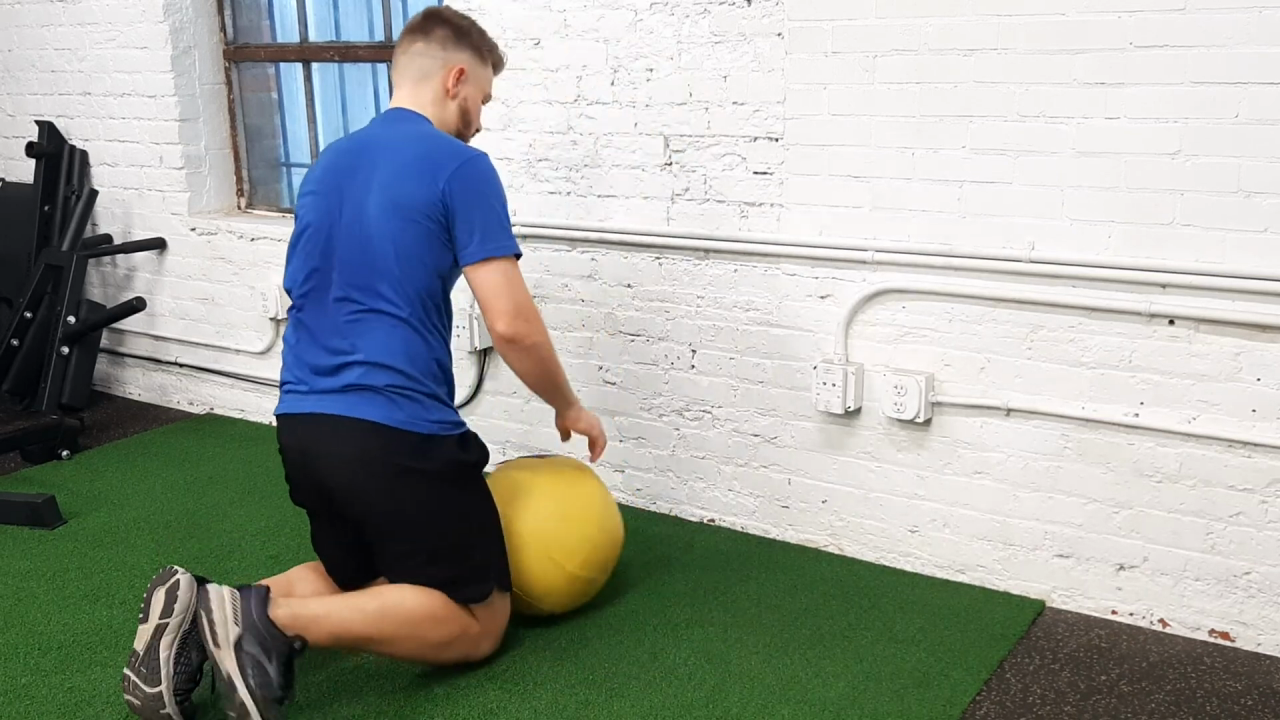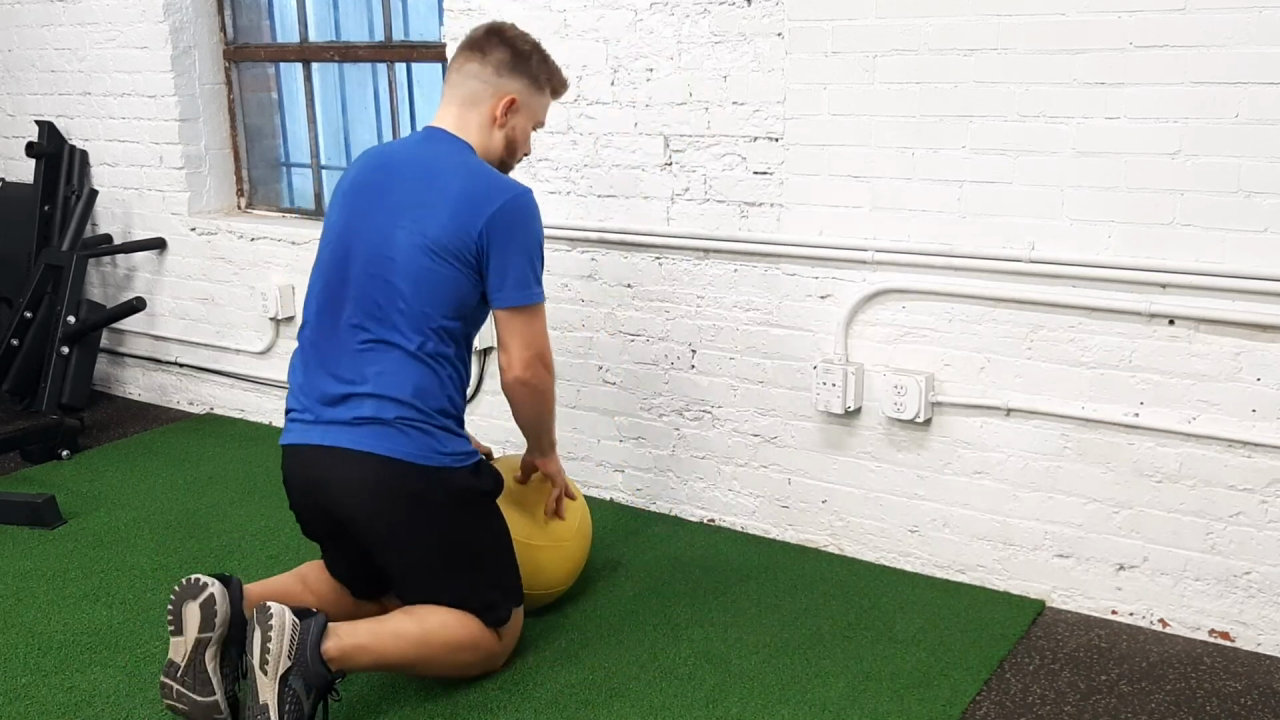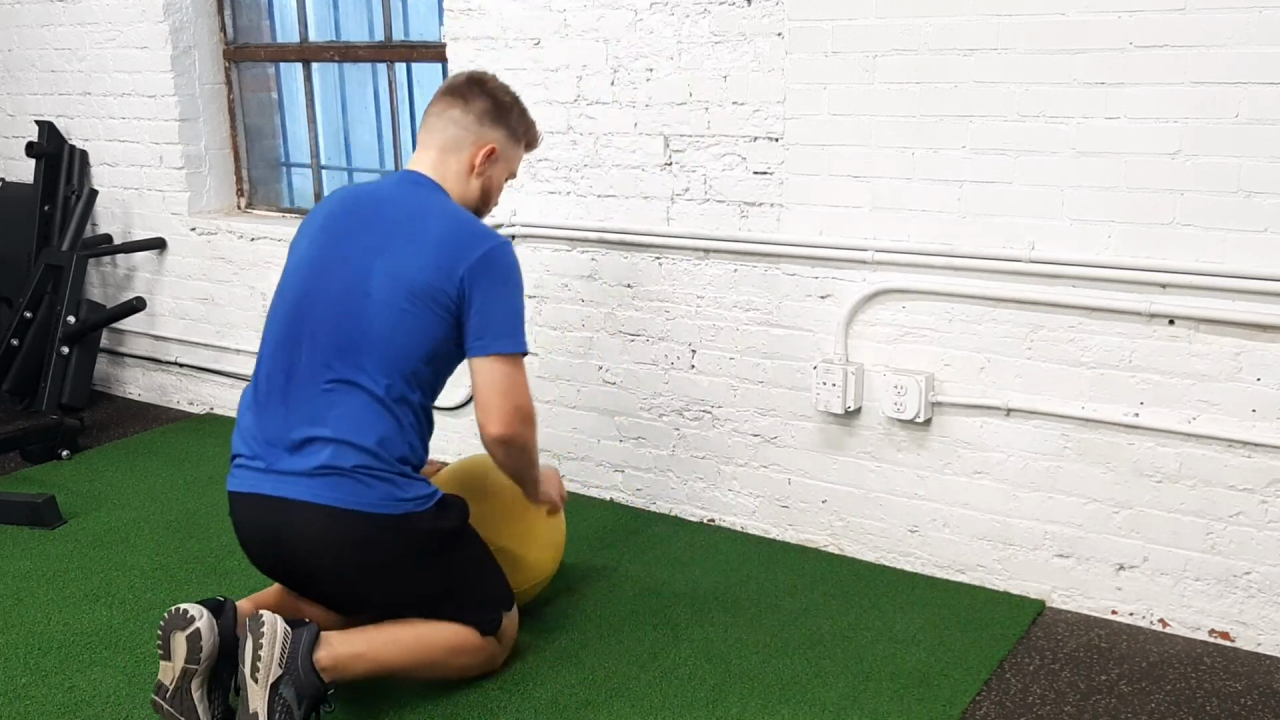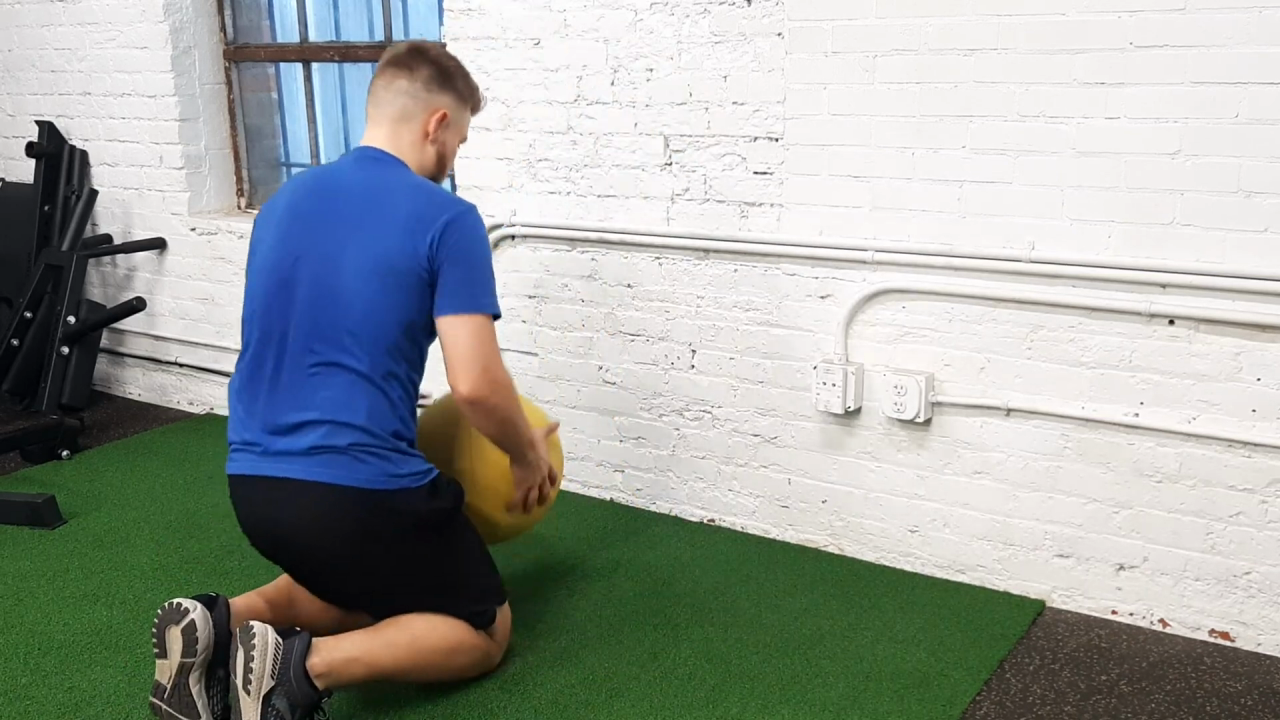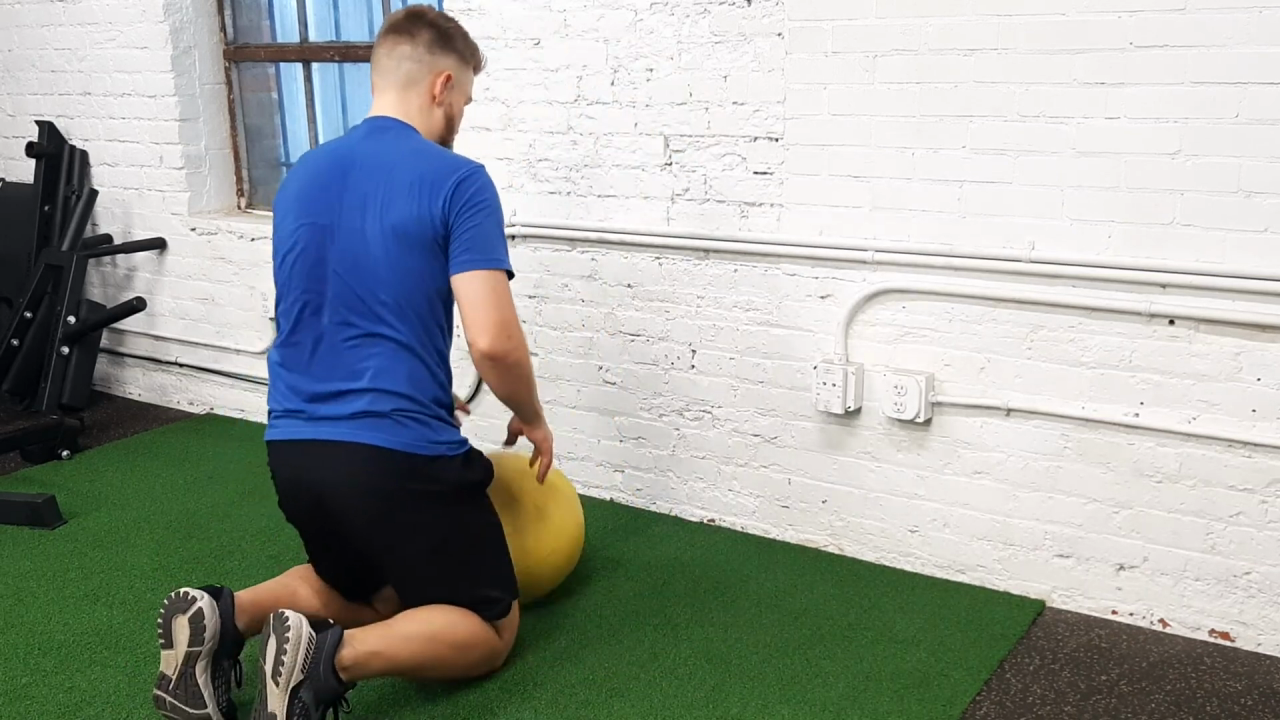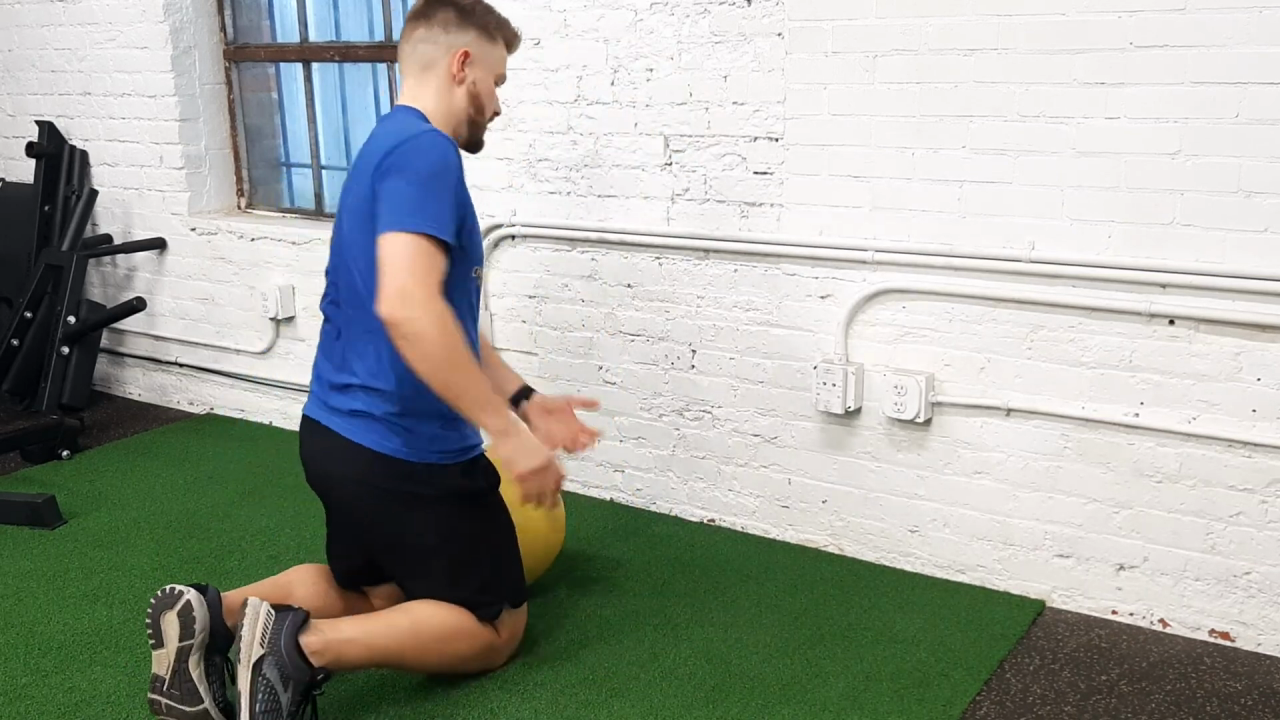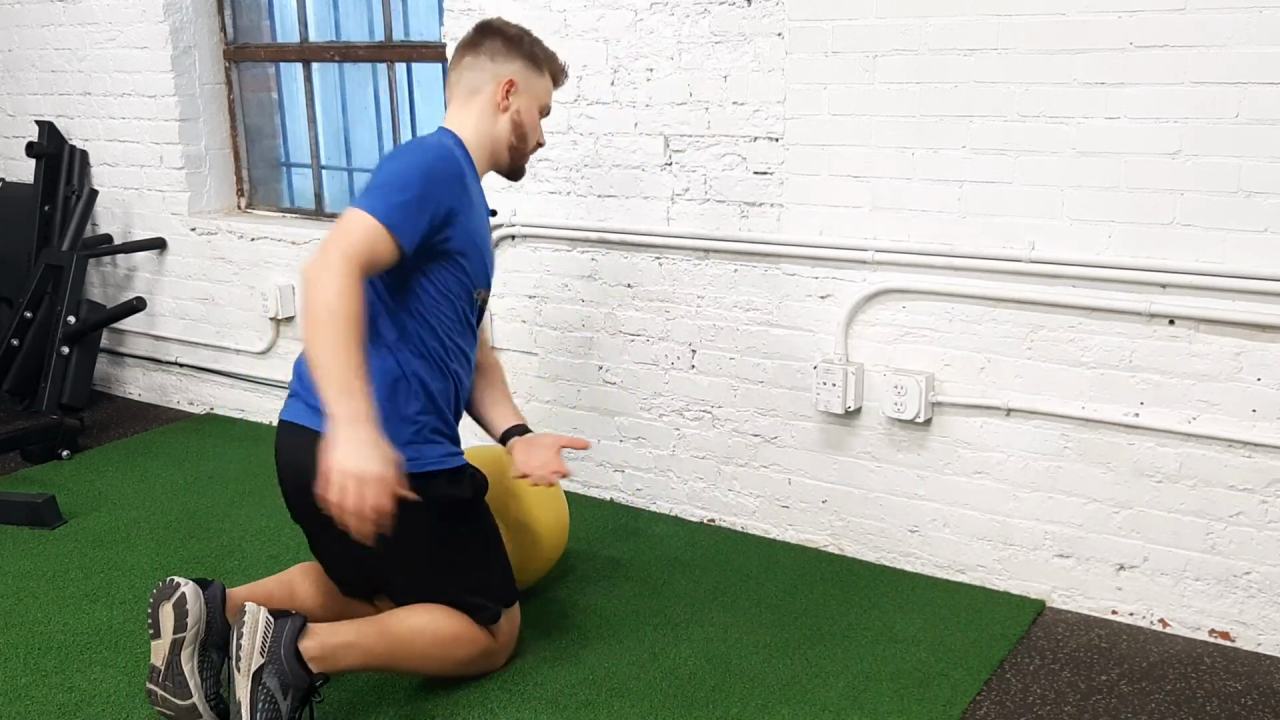
dt=0.4s
person 1, frame 1
left shoulder: (328, 165)
right shoulder: (459, 167)
right elbow: (511, 324)
right wrist: (568, 407)
left hip: (304, 422)
right hip: (395, 431)
left knee: (362, 579)
right knee: (475, 619)
left ankle: (199, 608)
right ankle: (272, 617)
person 1, frame 2
left shoulder: (364, 169)
right shoulder: (502, 202)
right elbow: (523, 368)
right wrist: (543, 453)
left hip: (306, 448)
right hip: (401, 461)
left knee: (375, 584)
right knee: (493, 629)
left ankle: (235, 604)
right ankle: (322, 648)
person 1, frame 3
left shoulder: (332, 211)
right shoulder: (481, 252)
right elbow: (504, 423)
right wrist: (537, 483)
left hip: (253, 497)
right hip: (358, 506)
left knee: (365, 587)
right knee: (489, 630)
left ankle: (227, 627)
right ankle: (315, 659)
person 1, frame 4
left shoulder: (285, 200)
right shoulder: (446, 220)
right elbow: (476, 383)
right wrist: (530, 455)
left hip: (255, 482)
right hip: (361, 488)
left knee: (362, 587)
right knee: (482, 631)
left ankle: (219, 623)
person 1, frame 5
left shoulder: (302, 176)
right shoulder: (457, 182)
right elbow: (493, 341)
right wrist: (532, 424)
left hip: (295, 449)
right hip: (400, 455)
left knee: (367, 592)
right knee: (488, 629)
left ankle: (225, 615)
right ankle: (331, 657)
person 1, frame 6
left shoulder: (404, 153)
right shoulder: (421, 152)
right elbow: (409, 307)
left wrist: (520, 396)
right wrist: (502, 429)
left hip: (342, 435)
right hip: (400, 450)
left knee: (370, 587)
right knee: (493, 627)
left ankle: (214, 612)
right ankle: (304, 645)
person 1, frame 7
left shoulder: (466, 201)
right shoulder: (437, 170)
left elbow: (470, 352)
right elbow: (331, 272)
left wrist: (517, 437)
right wrist: (355, 428)
right hip: (383, 457)
left knee: (376, 588)
right knee: (488, 630)
left ankle: (216, 609)
right ankle: (304, 650)
